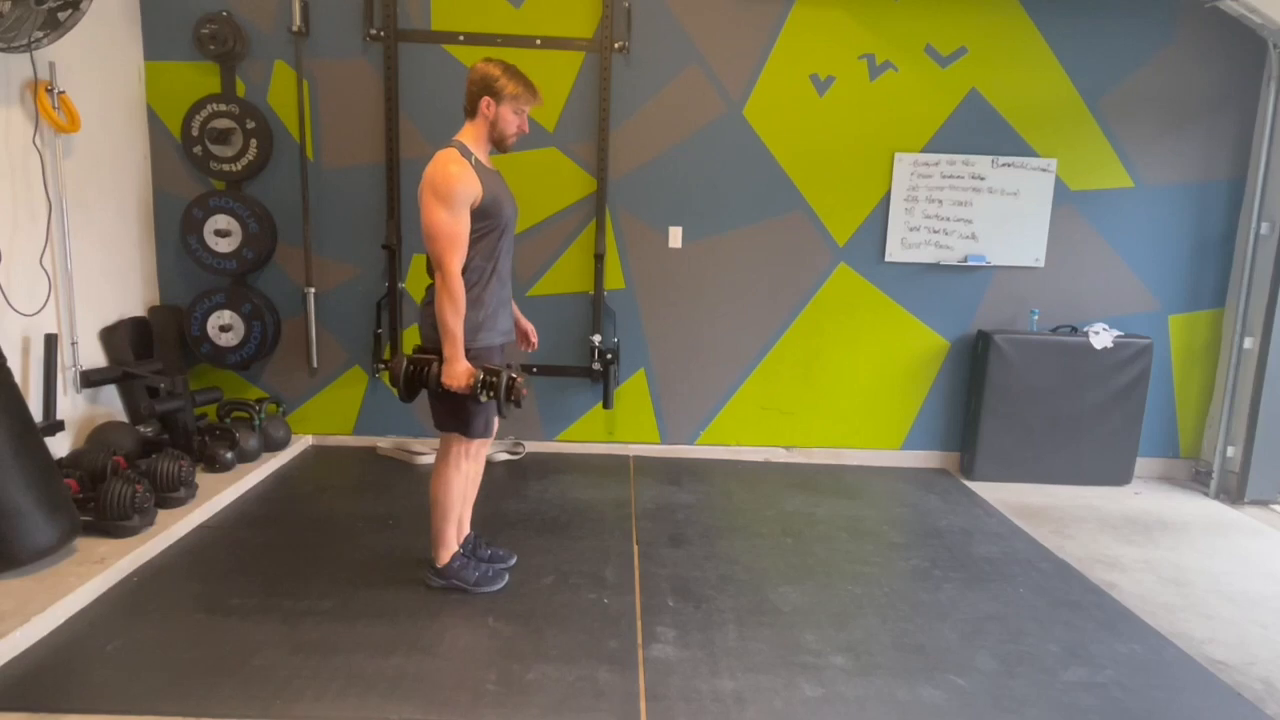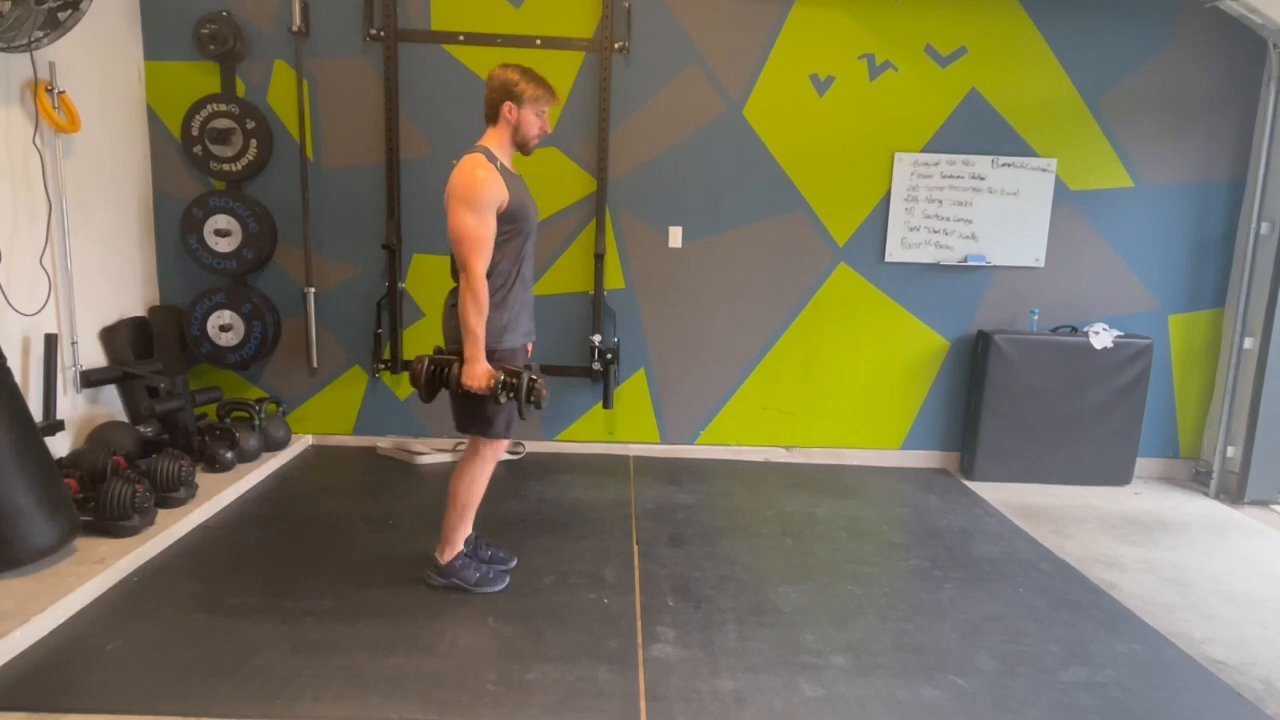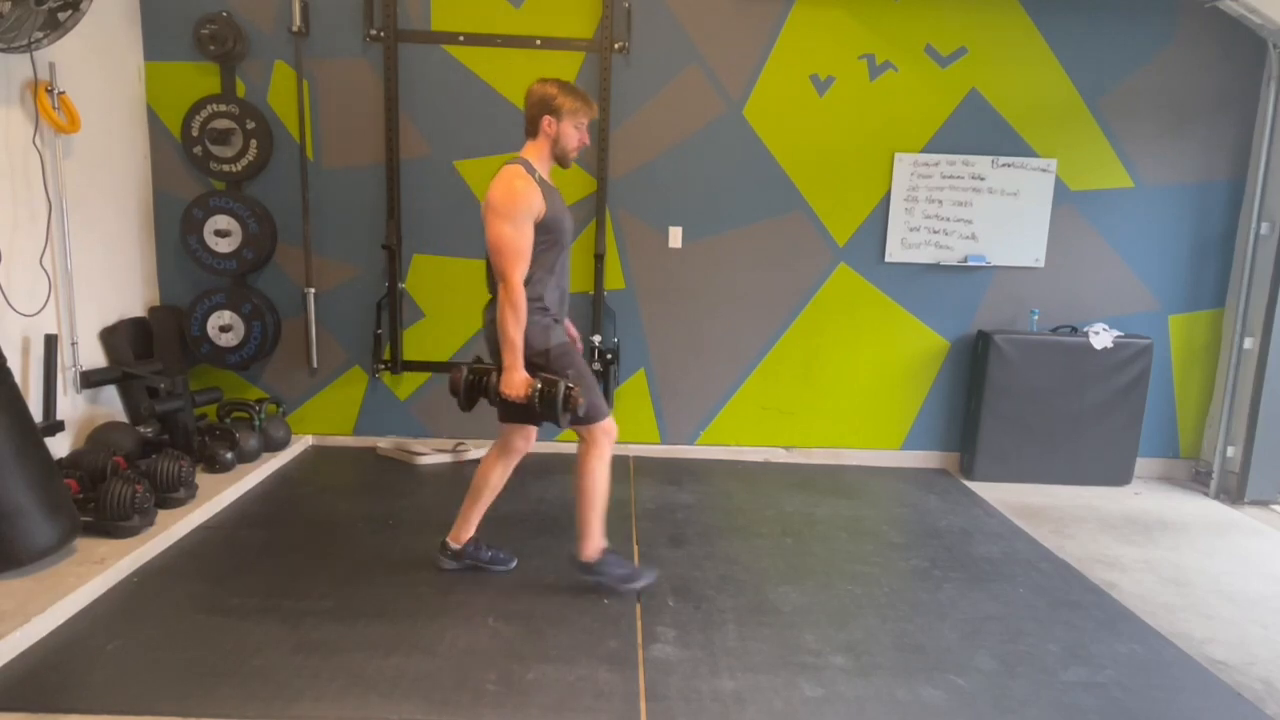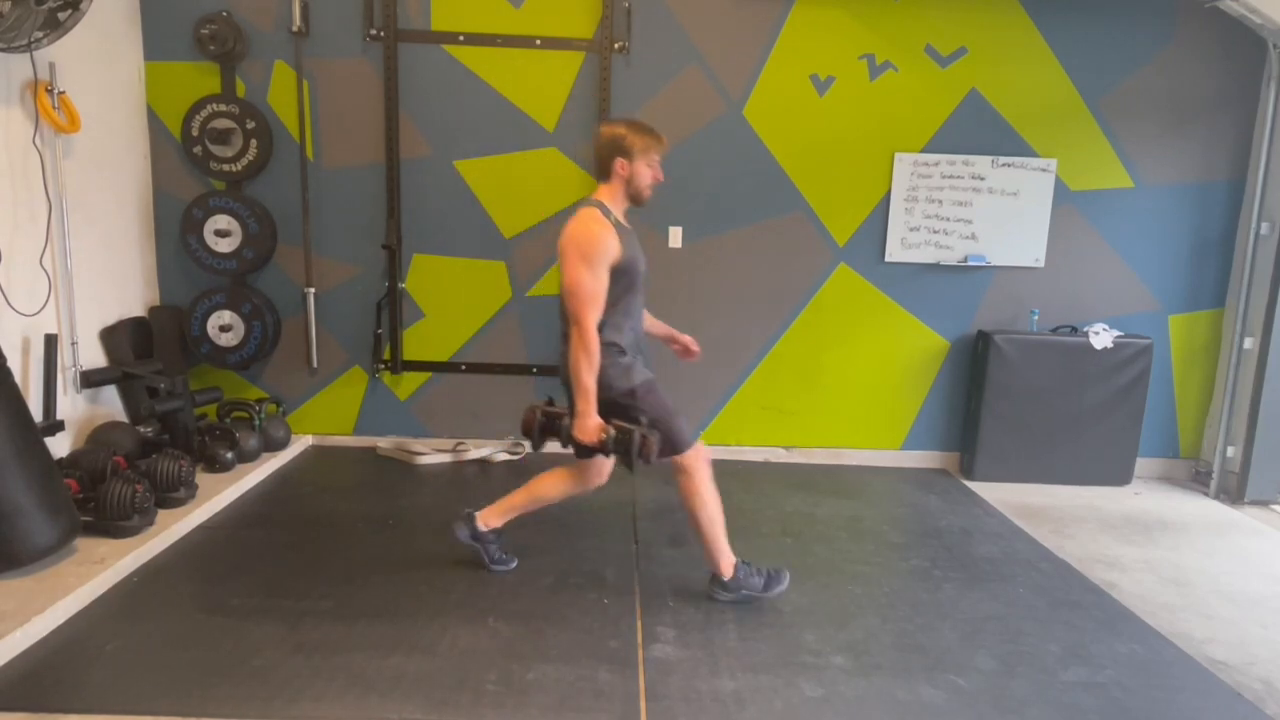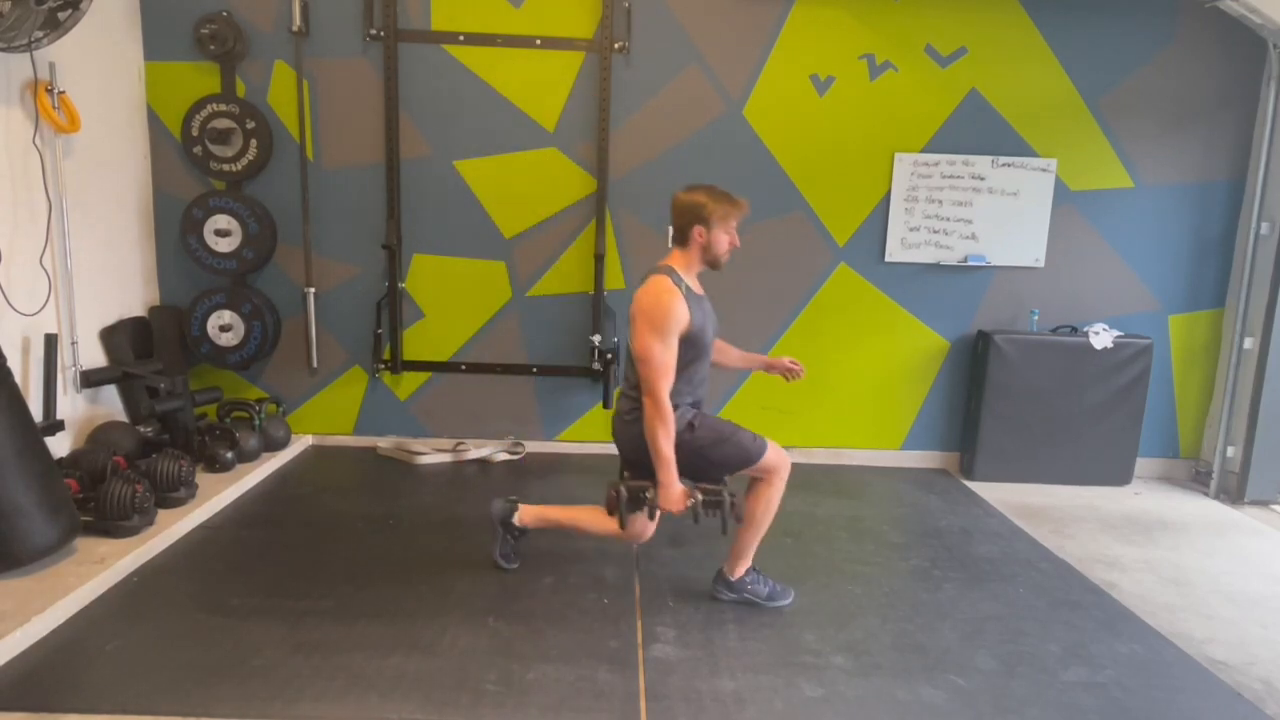
dt=0.3s
person 1, frame 1
left shoulder: (481, 167)
right shoulder: (452, 170)
right elbow: (449, 272)
left wrist: (514, 314)
right wrist: (454, 355)
left hip: (489, 330)
right hip: (465, 336)
left knee: (482, 437)
right knee: (461, 445)
left ankle: (461, 539)
right ankle: (445, 562)
person 1, frame 2
left shoulder: (501, 171)
right shoulder: (478, 175)
right elbow: (473, 276)
left wrist: (518, 332)
right wrist: (475, 357)
left hip: (505, 333)
right hip: (487, 337)
left knee: (492, 442)
right knee: (487, 446)
left ankle: (462, 540)
right ankle: (448, 558)
person 1, frame 3
left shoulder: (536, 183)
right shoulder: (516, 187)
right elbow: (510, 284)
left wrist: (562, 321)
right wrist: (514, 364)
left hip: (539, 331)
right hip: (526, 339)
left knee: (516, 442)
right knee: (600, 432)
left ankle: (460, 543)
right ankle: (594, 555)
person 1, frame 4
left shoulder: (610, 221)
right shoulder: (592, 230)
right elbow: (584, 327)
left wrist: (665, 331)
right wrist: (586, 410)
left hip: (614, 364)
right hip: (611, 374)
left knee: (591, 472)
right knee: (693, 459)
left ankle: (482, 524)
right ankle: (728, 573)
person 1, frame 5
left shoulder: (686, 281)
right shoulder: (664, 298)
left elbow: (703, 346)
right elbow: (657, 398)
left wrist: (764, 363)
right wrist: (667, 478)
left hip: (671, 419)
right hip: (658, 425)
left knee: (634, 530)
right knee: (776, 465)
left ankle: (515, 517)
right ankle: (736, 576)
